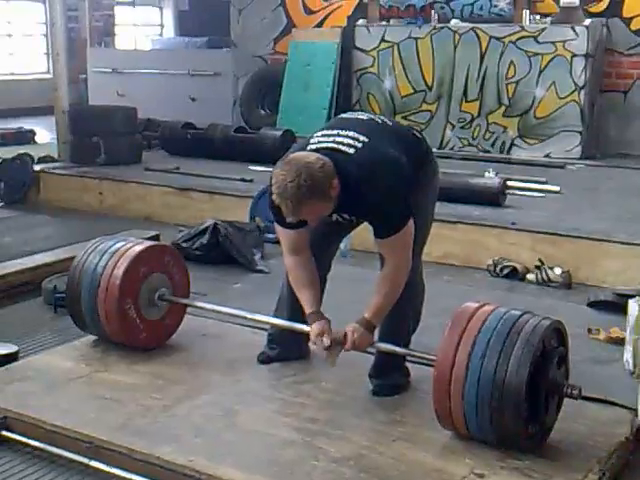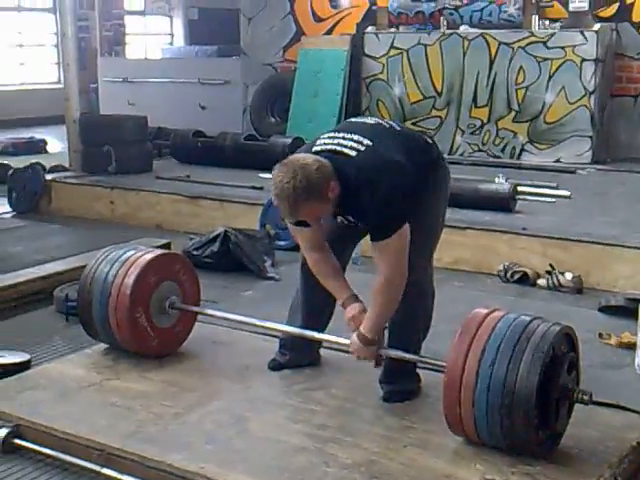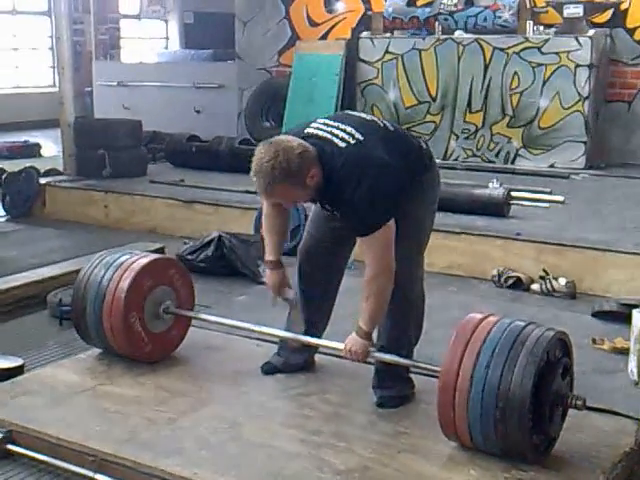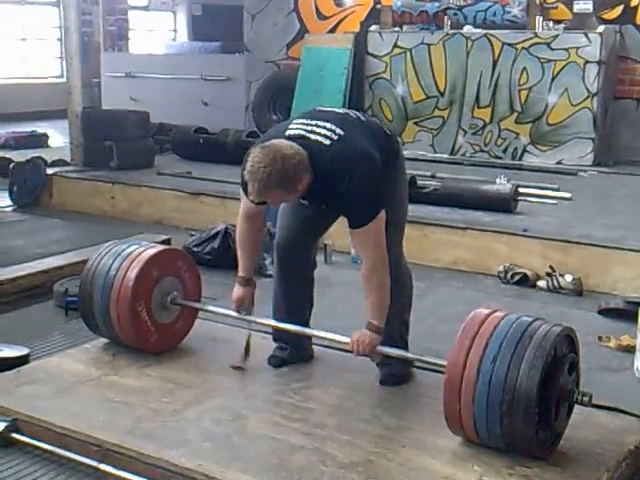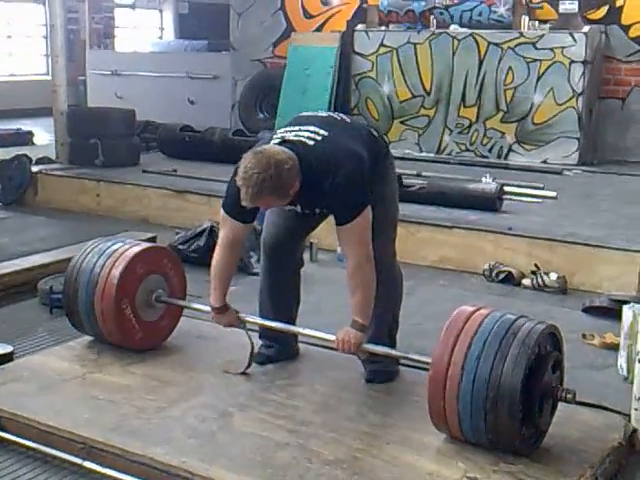
dt=0.5s
person 1, frame 1
left shoulder: (380, 187)
right shoulder: (287, 185)
left elbow: (397, 264)
right elbow: (295, 254)
left wrist: (367, 324)
right wrist: (314, 316)
left hip: (413, 169)
left knee: (408, 266)
right knee: (309, 249)
left ankle: (391, 365)
right ankle: (287, 341)
person 1, frame 2
left shoulder: (379, 190)
right shoulder: (297, 187)
left elbow: (392, 272)
right elbow: (316, 251)
left wrist: (367, 336)
right wrist: (349, 301)
left hip: (422, 176)
left knee: (413, 272)
right knee: (314, 263)
left ankle: (401, 370)
right ankle: (299, 347)
person 1, frame 3
left shoulder: (362, 183)
right shoulder: (284, 161)
left elbow: (380, 268)
right elbow: (274, 204)
left wrist: (364, 333)
right wrist: (273, 262)
left hip: (412, 180)
left knee: (401, 273)
right knee: (313, 257)
left ankle: (394, 376)
right ankle: (296, 351)
person 1, frame 4
left shoulder: (353, 179)
right shoulder: (262, 165)
left elbow: (372, 260)
right elbow: (250, 217)
left wrist: (374, 328)
right wrist: (244, 280)
left hip: (382, 166)
right hip: (315, 166)
left knee: (388, 258)
right knee: (288, 246)
left ankle: (393, 354)
right ankle: (292, 342)
person 1, frame 5
left shoulder: (342, 179)
right shoulder: (249, 176)
left elbow: (359, 258)
right elbow: (228, 242)
left wrist: (358, 325)
right wrist: (218, 305)
left hip: (371, 166)
left knee: (379, 257)
right knee: (275, 245)
right ankle: (278, 340)
